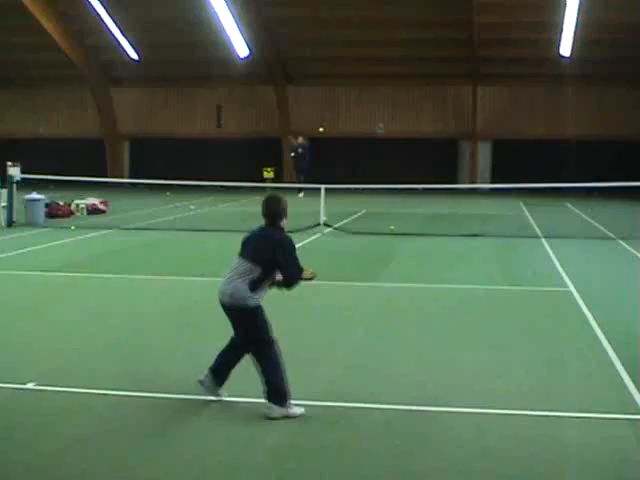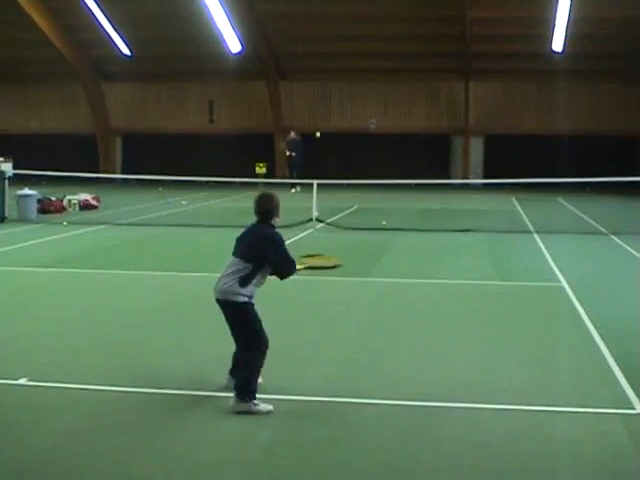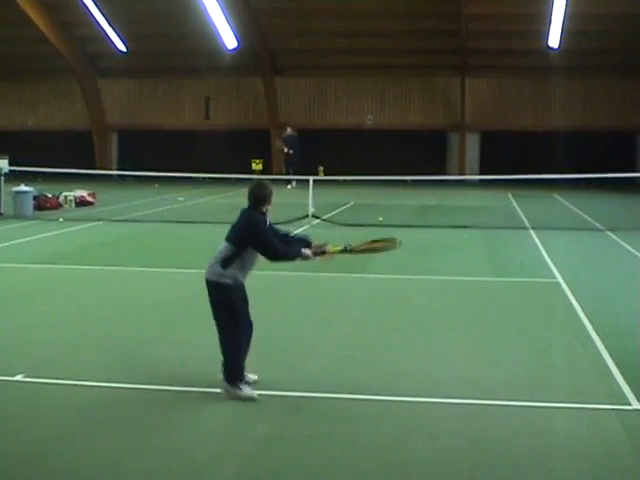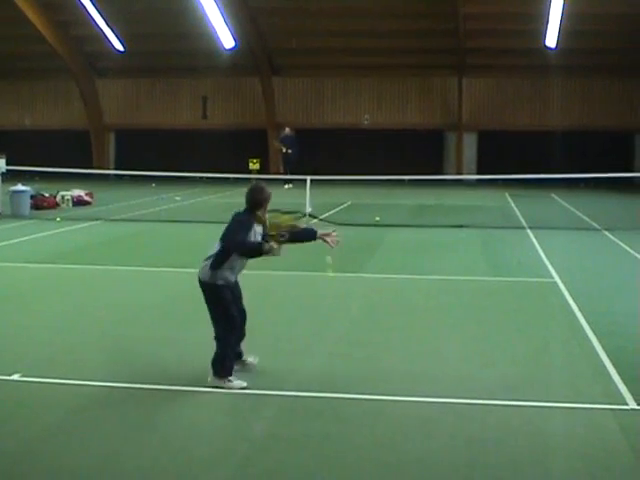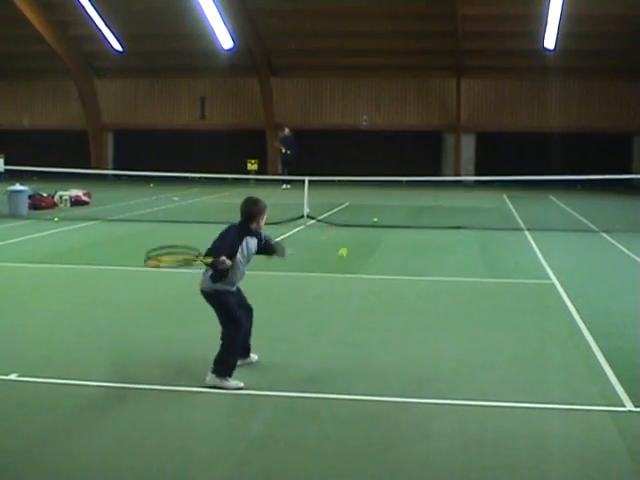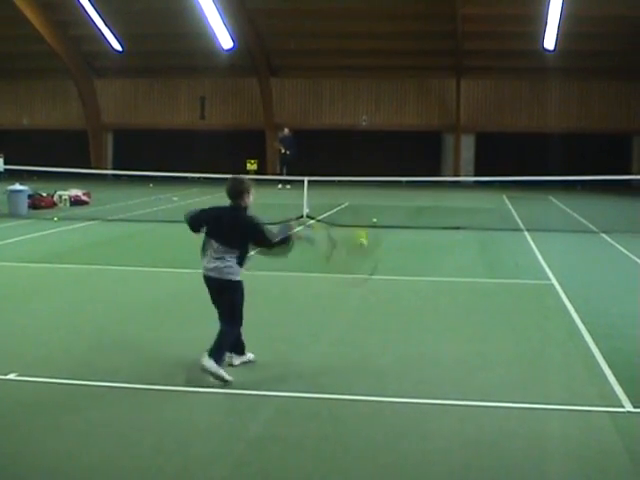
dt=0.2s
person 1, frame 1
left shoulder: (254, 237)
right shoulder: (283, 241)
right elbow: (292, 277)
left wrist: (274, 278)
right wrist: (303, 275)
left hip: (228, 295)
right hip: (244, 301)
left knee: (242, 340)
right knee: (266, 348)
left ankle: (213, 378)
right ankle: (279, 403)
person 1, frame 2
left shoulder: (249, 233)
right shoulder: (272, 238)
right elbow: (284, 271)
left wrist: (284, 265)
right wrist: (292, 266)
left hip: (227, 292)
right hip: (234, 297)
left knee: (247, 337)
right knee: (257, 343)
left ankle: (237, 377)
right ankle: (244, 399)
person 1, frame 3
left shoulder: (258, 221)
right shoulder: (252, 222)
left elbow: (280, 238)
right elbow: (273, 250)
left wrist: (309, 244)
right wrist: (300, 253)
left hip: (231, 278)
right hip: (221, 279)
left knee: (243, 325)
right knee: (236, 329)
left ankle: (236, 374)
right ankle: (233, 382)
person 1, frame 4
left shoulder: (259, 224)
right shoulder: (241, 221)
left elbow: (288, 233)
right elbow: (240, 248)
left wrist: (318, 234)
right wrist: (263, 248)
left hip: (227, 278)
right hip: (213, 278)
left knee: (238, 319)
right knee: (229, 324)
left ankle: (235, 356)
right ankle: (220, 375)
person 1, frame 5
left shoulder: (255, 235)
right shoulder: (232, 235)
left elbow: (265, 243)
right elbow: (211, 255)
left wrist: (278, 248)
right wrist: (220, 262)
left hip: (228, 286)
right hip: (217, 288)
left knee: (246, 313)
right knee: (237, 325)
left ankle: (242, 354)
right ankle: (219, 376)
person 1, frame 6
left shoulder: (216, 213)
right shoulder: (249, 223)
left elbow: (193, 220)
right elbow: (270, 246)
right wrist: (288, 238)
left hip: (210, 273)
right hip: (228, 277)
left knee: (229, 315)
right knee: (231, 321)
left ankle: (237, 352)
right ankle: (213, 359)
